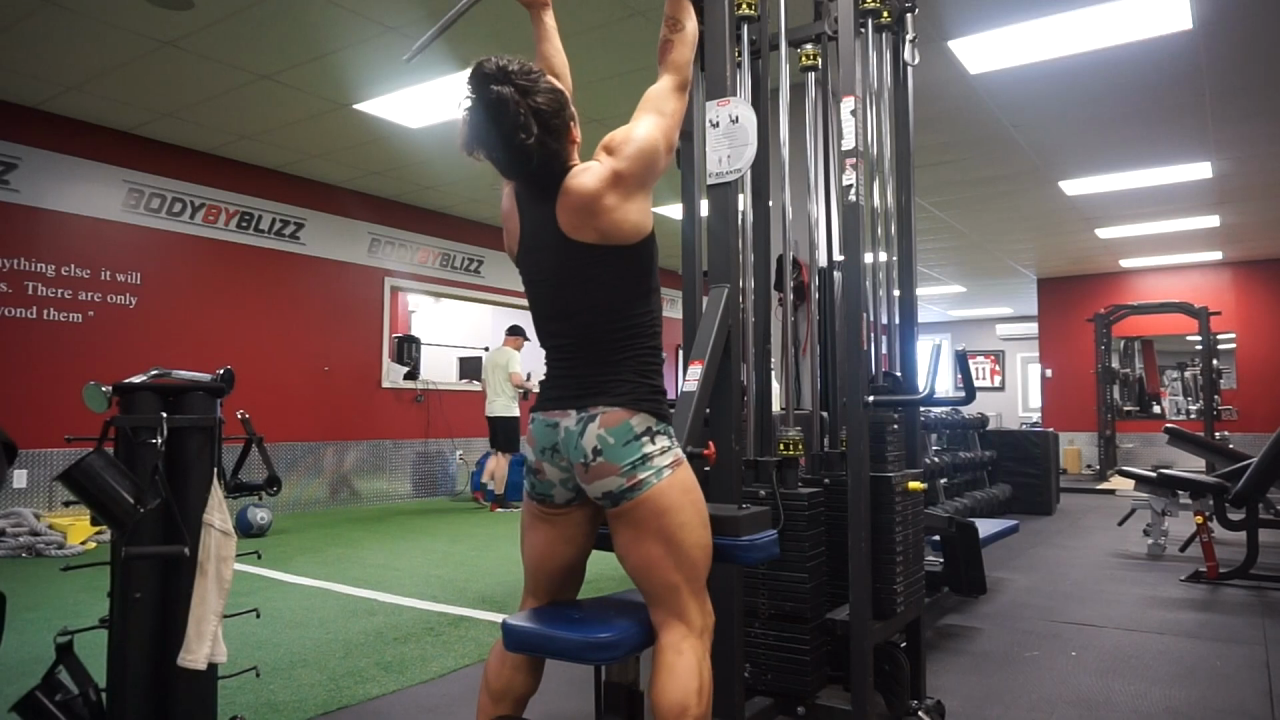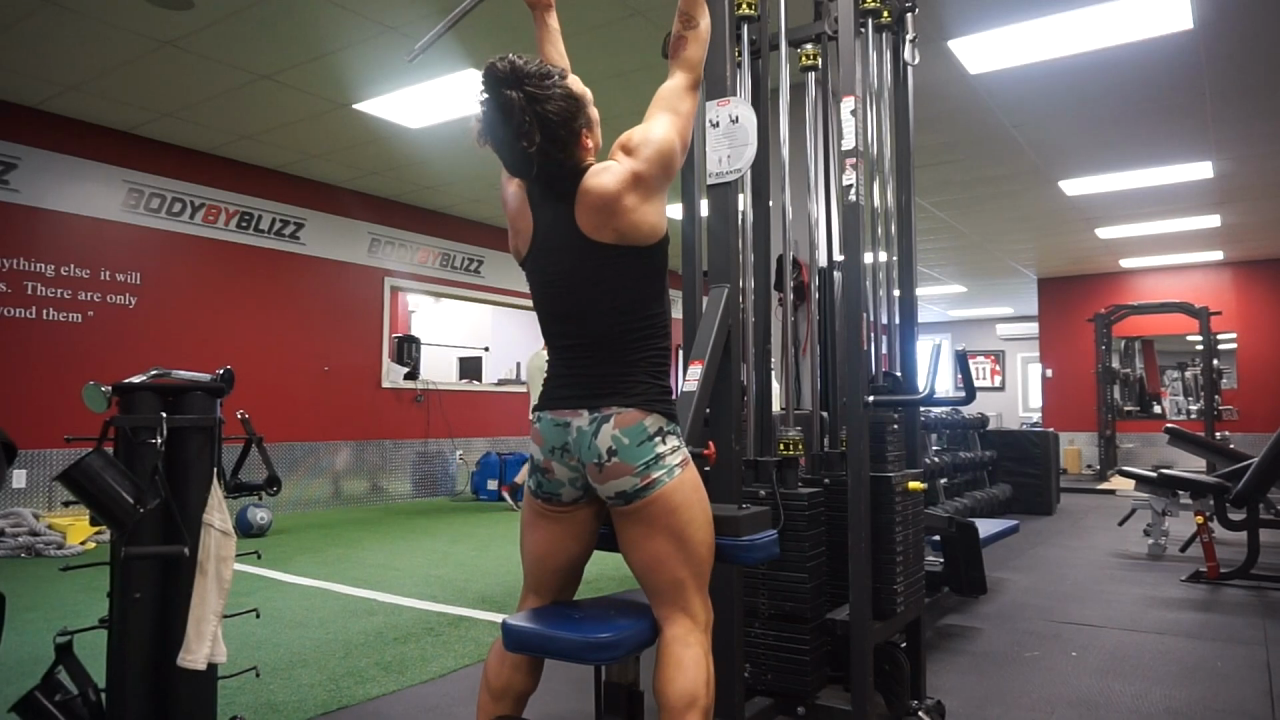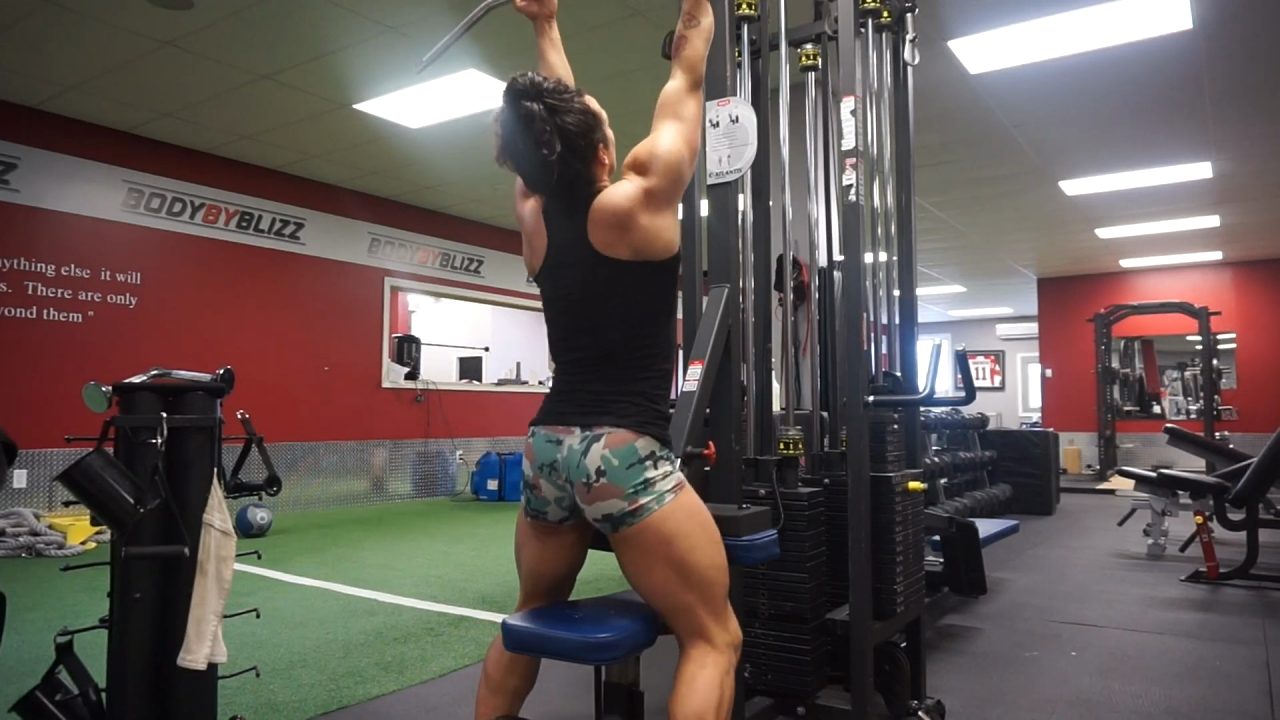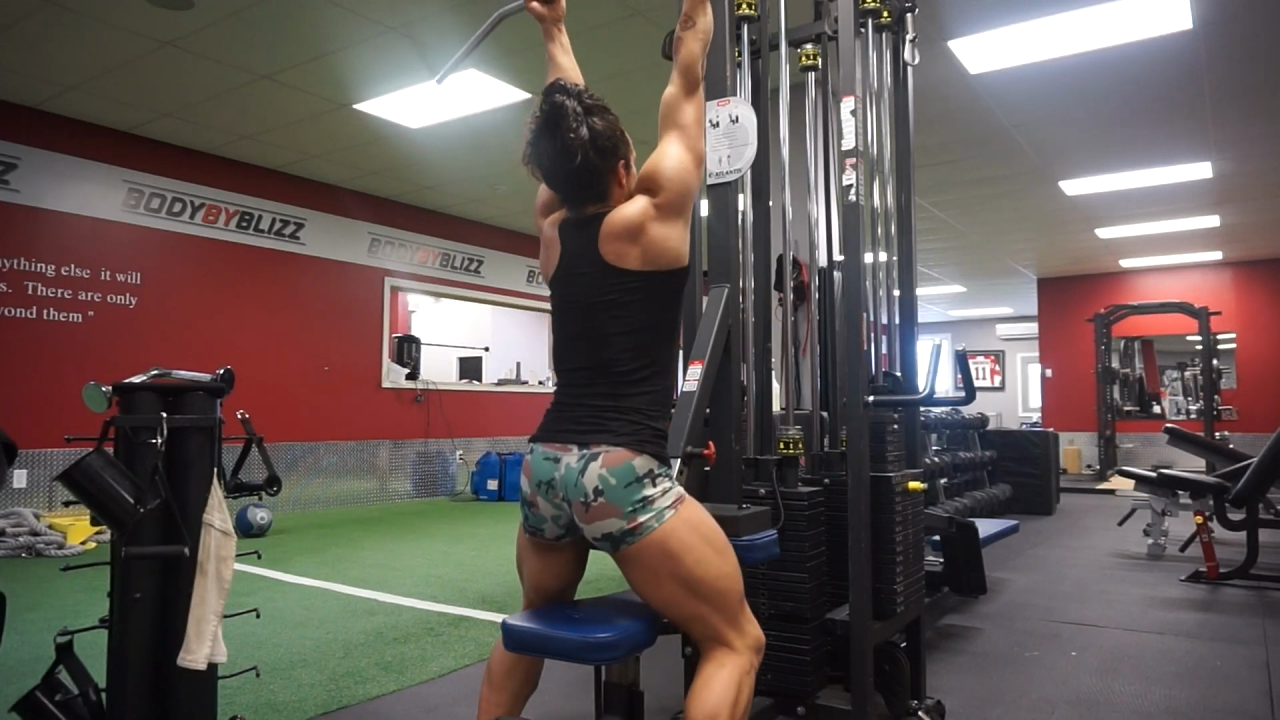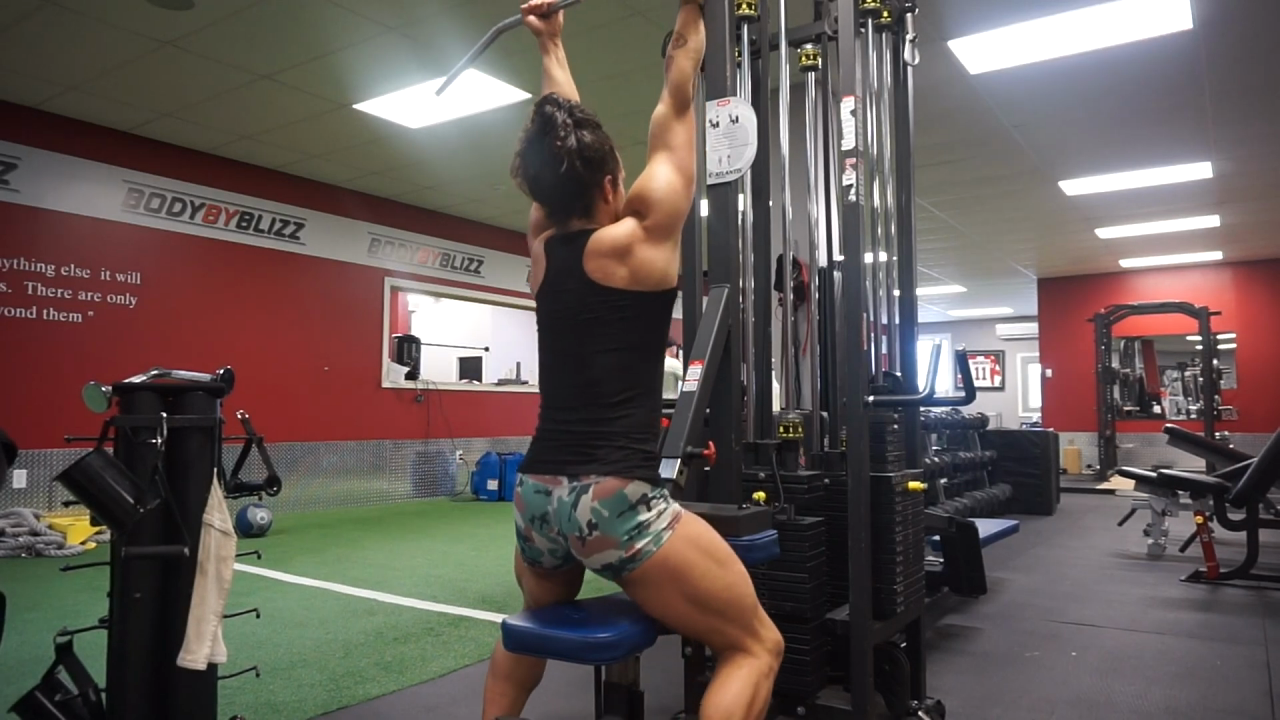
dt=0.5s
person 1, frame 1
left shoulder: (514, 201)
right shoulder: (607, 181)
left elbow: (549, 97)
right elbow: (673, 75)
left hip: (551, 432)
right hip: (625, 431)
left knee: (535, 617)
right knee: (686, 627)
person 1, frame 2
left shoulder: (519, 200)
right shoulder: (623, 182)
left elbow: (550, 102)
right elbow: (685, 70)
left hip: (555, 432)
right hip: (633, 430)
left knee: (533, 616)
right knee: (686, 622)
person 1, frame 3
left shoulder: (534, 215)
right shoulder: (635, 202)
left elbow: (555, 116)
right elbow: (688, 77)
left hip: (549, 448)
right hip: (626, 453)
left knee: (531, 617)
right knee: (712, 639)
person 1, frame 4
left shoulder: (555, 227)
right shoulder: (649, 219)
left elbow: (568, 122)
right elbow: (687, 83)
left hip: (545, 464)
right hip: (621, 471)
left knee: (536, 620)
right knee: (737, 642)
person 1, frame 5
left shoulder: (543, 245)
right shoulder: (638, 239)
left elbow: (560, 137)
right elbow: (675, 107)
left hip: (538, 492)
right hip: (616, 498)
right knee: (756, 646)
